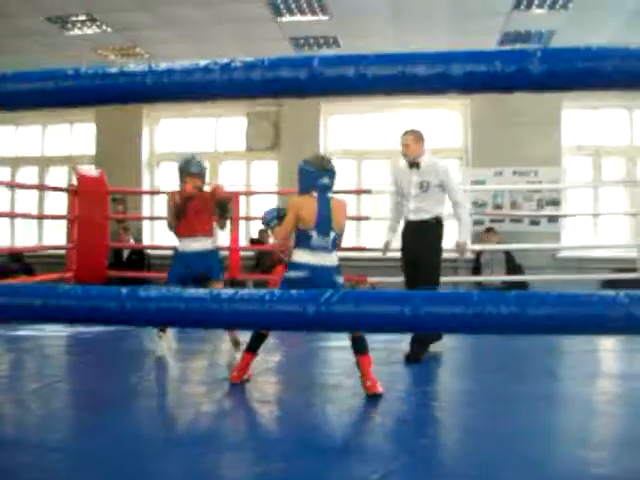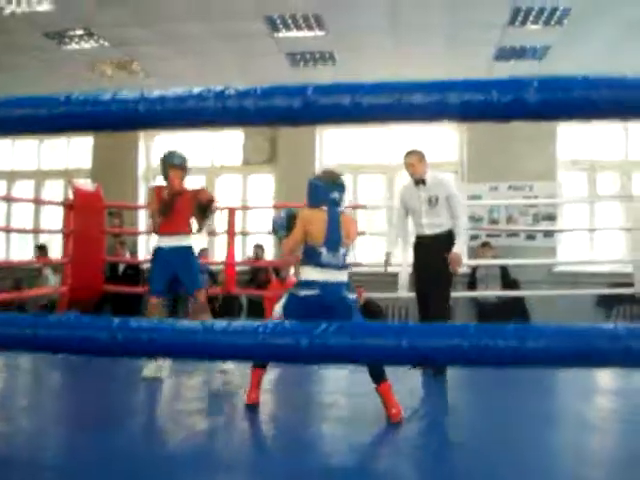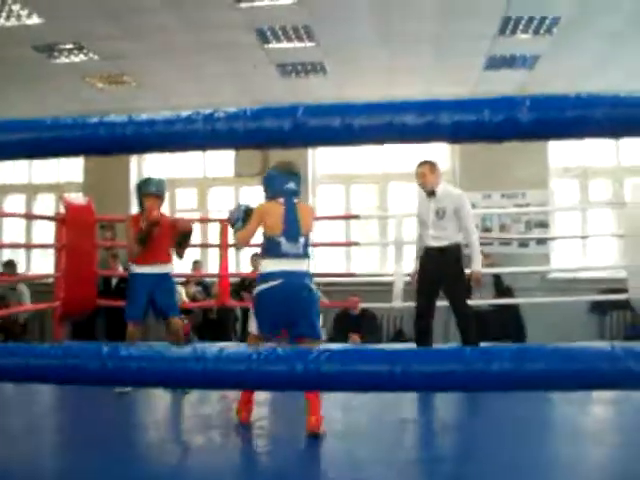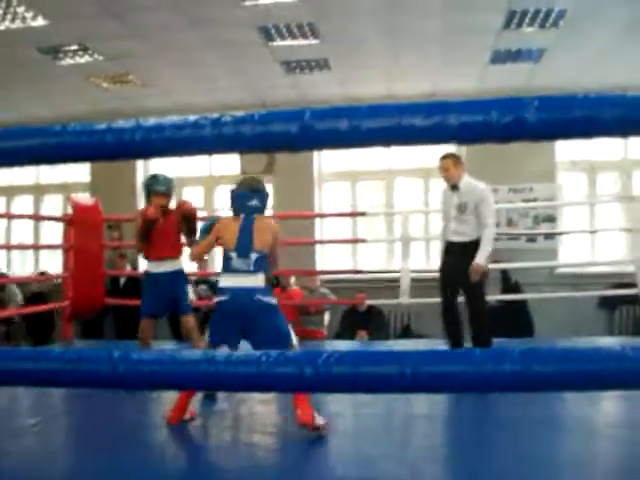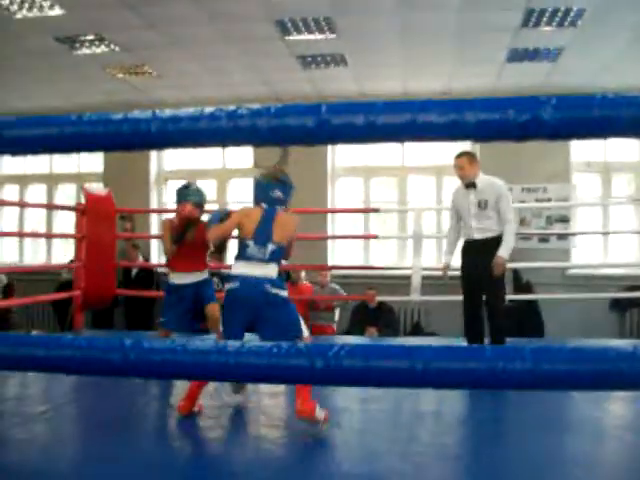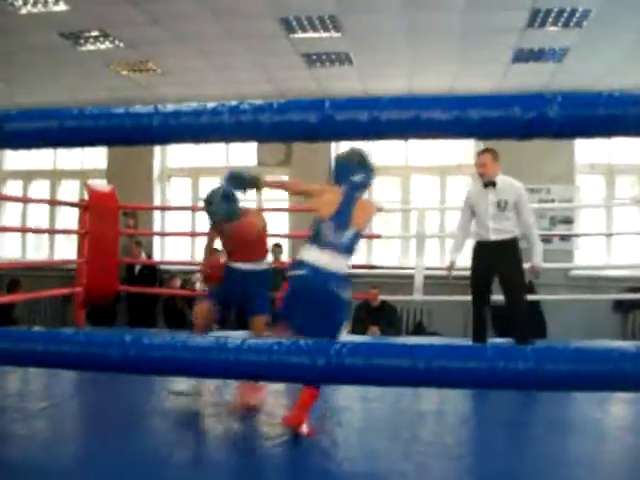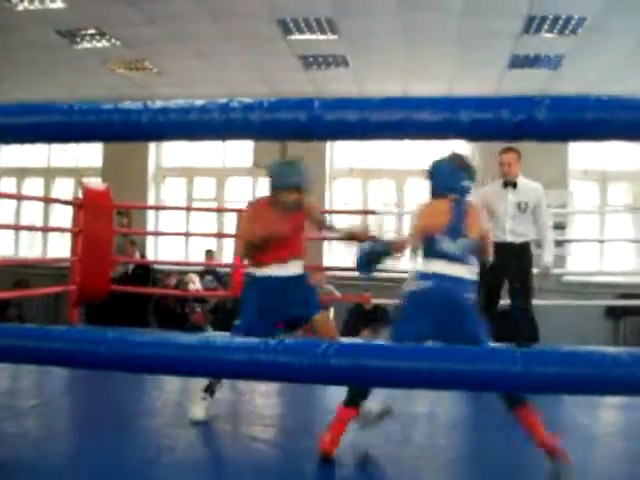
dt=0.3s
person 1, frame 1
left shoulder: (298, 202)
right shoulder: (340, 206)
left elbow: (280, 239)
left wrist: (273, 224)
left hip: (299, 273)
right hip: (329, 275)
left ankle: (240, 370)
right ankle: (369, 380)
person 1, frame 2
left shoulder: (307, 215)
right shoulder: (350, 221)
left elbow: (287, 252)
left wrist: (282, 232)
left hip: (309, 291)
right hip: (340, 292)
left ankle: (253, 391)
right ankle: (392, 407)
person 1, frame 3
left shoulder: (264, 209)
right shoulder: (308, 211)
left elbow: (240, 241)
left wrist: (237, 223)
left hip: (271, 284)
right hip: (301, 284)
right knee: (309, 348)
left ankle: (244, 411)
right ankle: (313, 418)
person 1, frame 4
left shoulder: (223, 224)
right shoulder: (270, 227)
left elbow: (196, 254)
left wrist: (208, 237)
left hip: (227, 298)
right hip: (258, 298)
right knee: (291, 352)
left ankle: (178, 411)
right ankle: (305, 411)
person 1, frame 5
left shoulder: (246, 214)
right shoulder: (291, 221)
left elbow: (211, 238)
left wrist: (214, 223)
left hip: (238, 287)
right hip: (268, 288)
left ankle: (188, 402)
right ankle: (306, 404)
person 1, frame 6
left shoulder: (326, 192)
right shoulder: (368, 207)
left elbow: (293, 187)
left wrist: (261, 181)
left hip: (304, 272)
right hip: (334, 281)
left knee: (288, 333)
right ankle: (297, 417)
person 1, frame 7
left shoulder: (431, 208)
right shoulder: (478, 214)
left elbow: (406, 243)
right elbow: (482, 251)
left wrist: (377, 249)
left hip: (426, 291)
right hip: (462, 296)
left ankle: (333, 436)
right ankle: (540, 436)
person 2, frame 1
left shoulder: (439, 168)
right shoulder: (399, 172)
left elbow: (459, 202)
left wrist: (463, 235)
right wrist: (390, 235)
left hip: (429, 229)
right hip: (410, 230)
left knee: (427, 286)
right knee: (413, 286)
left ankle: (420, 344)
right ankle: (431, 331)
person 2, frame 2
left shoulder: (444, 183)
right shoulder: (406, 191)
left elbow: (460, 217)
right elbow: (400, 222)
left wrist: (458, 248)
right wrist: (390, 249)
left hip: (443, 242)
right hip: (421, 245)
left knee: (440, 299)
right knee: (423, 300)
person 2, frame 3
left shoulder: (456, 196)
right shoulder: (421, 200)
left elbow: (470, 231)
left wrist: (475, 265)
right wrist: (416, 264)
left hip: (449, 255)
right hip: (428, 257)
left knee: (459, 308)
right knee: (422, 310)
person 2, frame 4
left shoulder: (479, 190)
right shoulder: (446, 193)
left elbow: (488, 227)
left wrist: (480, 260)
right wrist: (444, 254)
left hip: (470, 250)
right hip: (451, 251)
left knee: (476, 304)
right knee: (447, 304)
left ankle: (482, 349)
right ankle: (456, 347)
person 2, frame 5
left shoulder: (497, 186)
right shoulder: (457, 194)
left elbow: (509, 222)
right elbow: (454, 227)
left wrist: (503, 253)
right wrist: (447, 258)
left hip: (493, 247)
right hip: (470, 249)
left knee: (495, 302)
right knee: (471, 303)
left ankle: (497, 346)
right ankle: (475, 347)
person 2, frame 6
left shoulder: (515, 188)
right shoulder: (472, 193)
left elbow: (528, 223)
right elbow: (463, 226)
left wrist: (536, 257)
right wrist: (454, 256)
left hip: (508, 249)
right hip: (482, 250)
left knee: (516, 302)
right knee: (479, 302)
left ankle: (524, 345)
right ankle: (479, 346)
person 2, frame 7
left shoulder: (535, 190)
right shoulder: (488, 192)
left elbow: (544, 225)
left wrist: (547, 257)
left hip: (521, 251)
right hip: (493, 251)
left knee: (522, 307)
right knee: (486, 303)
left ankle: (527, 345)
person 3, frame 1
left shoulder: (210, 196)
right shoulder: (175, 197)
left elbow: (221, 222)
right elbow: (172, 225)
left wrist: (223, 205)
right wrist: (180, 204)
left hip: (207, 251)
right hip: (184, 253)
left ankle: (236, 345)
right ankle: (162, 333)
person 3, frame 2
left shoulder: (190, 195)
right shoulder: (156, 193)
left elbow: (201, 225)
right elbow: (155, 226)
left wrist: (206, 206)
right wrist: (168, 200)
left hip: (184, 250)
right hip: (163, 251)
left knee: (200, 299)
right knee: (155, 303)
person 3, frame 3
left shoulder: (170, 223)
right shoulder: (133, 221)
left elbow: (180, 253)
right elbow: (132, 254)
left wrist: (185, 236)
right wrist: (145, 230)
left hip: (163, 276)
right hip: (140, 277)
left knee: (176, 325)
right knee: (133, 327)
person 3, frame 4
left shoulder: (177, 215)
right shoulder: (143, 216)
left elbow: (191, 241)
right elbow: (139, 247)
left wrist: (190, 220)
right wrist: (147, 226)
left hip: (175, 274)
right hip: (153, 275)
left knee: (188, 321)
right knee: (146, 322)
person 3, frame 5
left shoulder: (205, 226)
right shoulder: (169, 225)
right elbow: (169, 254)
right wrist: (180, 228)
left hip: (201, 282)
right hip: (177, 286)
left knee: (213, 315)
right knee: (165, 335)
person 3, frame 6
left shoulder: (253, 217)
right shoulder: (219, 222)
left elbow: (257, 232)
right elbow: (210, 244)
right wrist: (210, 266)
left hip: (258, 274)
right hip: (233, 270)
left knee: (258, 328)
right knee: (202, 312)
left ankle: (253, 384)
person 3, frame 7
left shoulder: (305, 206)
right shoulder: (255, 209)
left elbow: (325, 226)
right elbow: (241, 254)
left wrist: (350, 235)
right wrist: (262, 235)
left hip: (294, 280)
right hip: (261, 283)
left knee: (327, 329)
right ankle: (207, 394)
